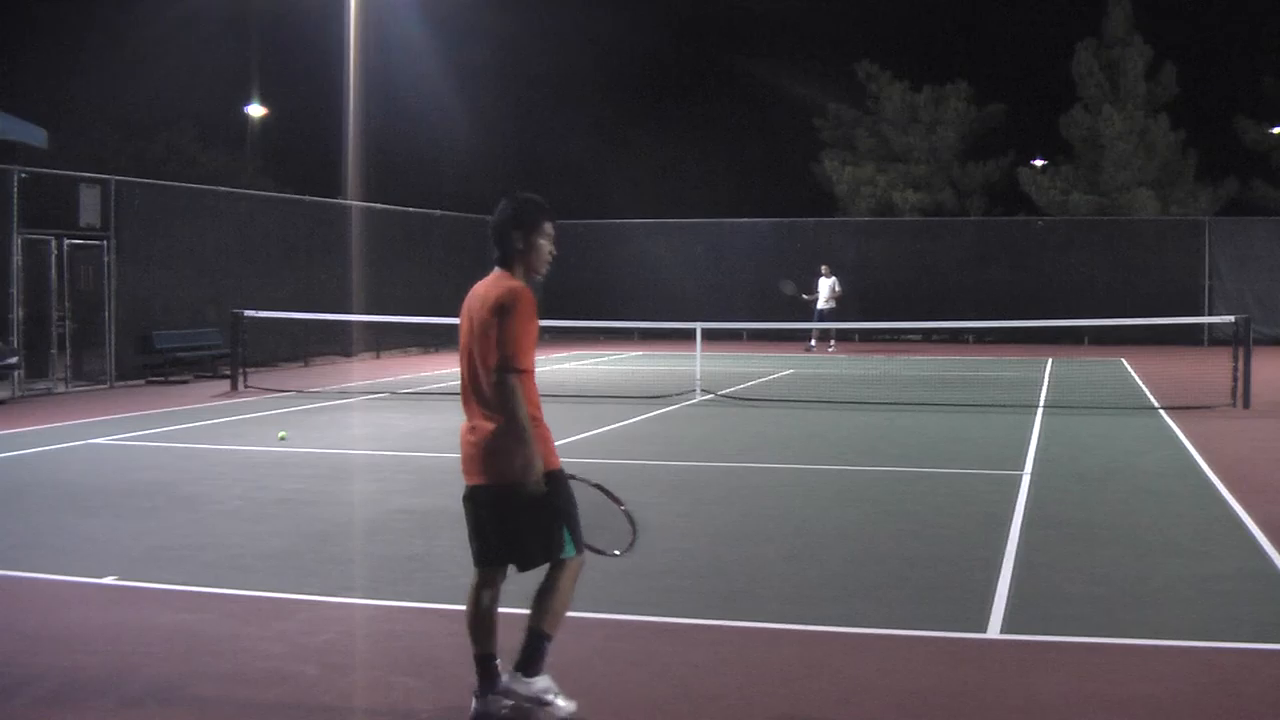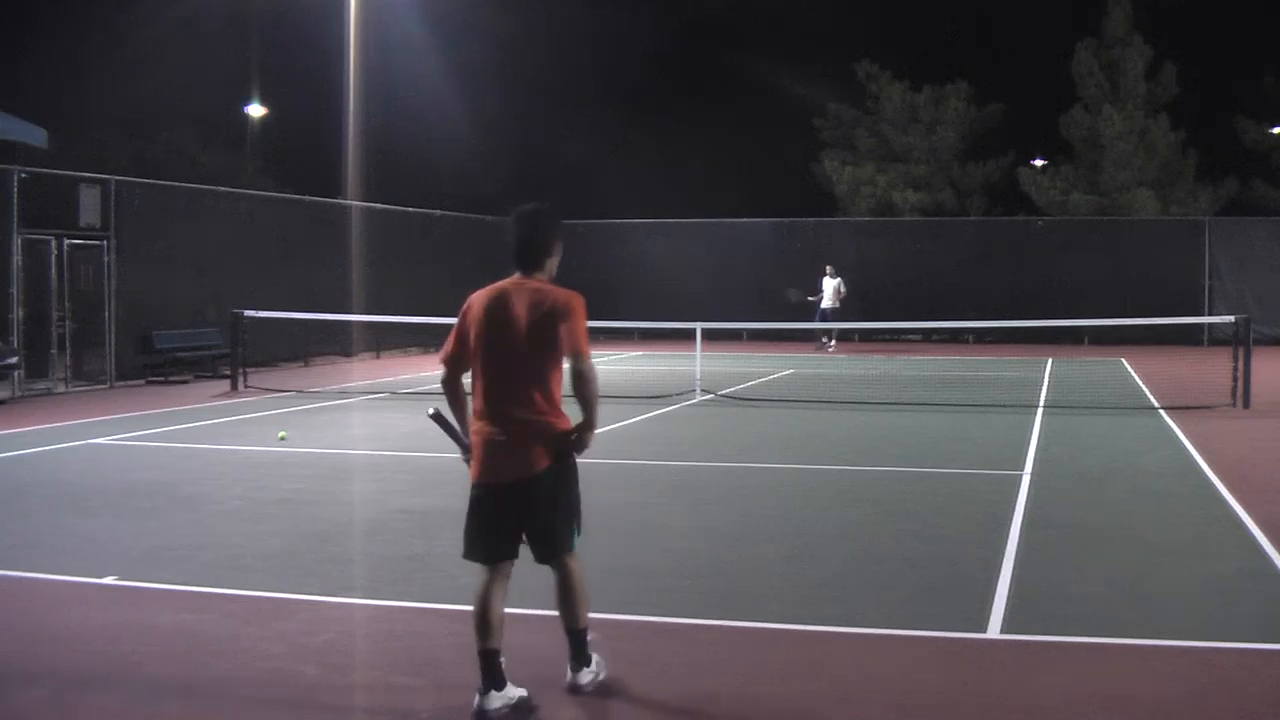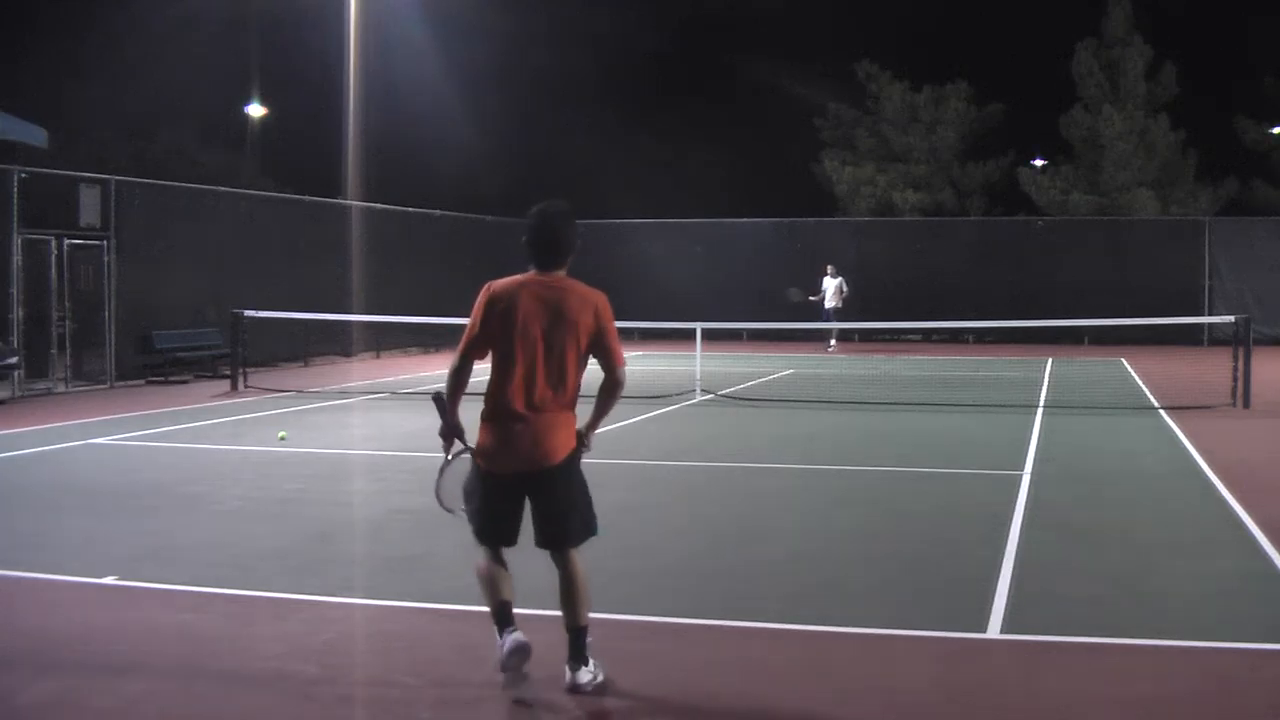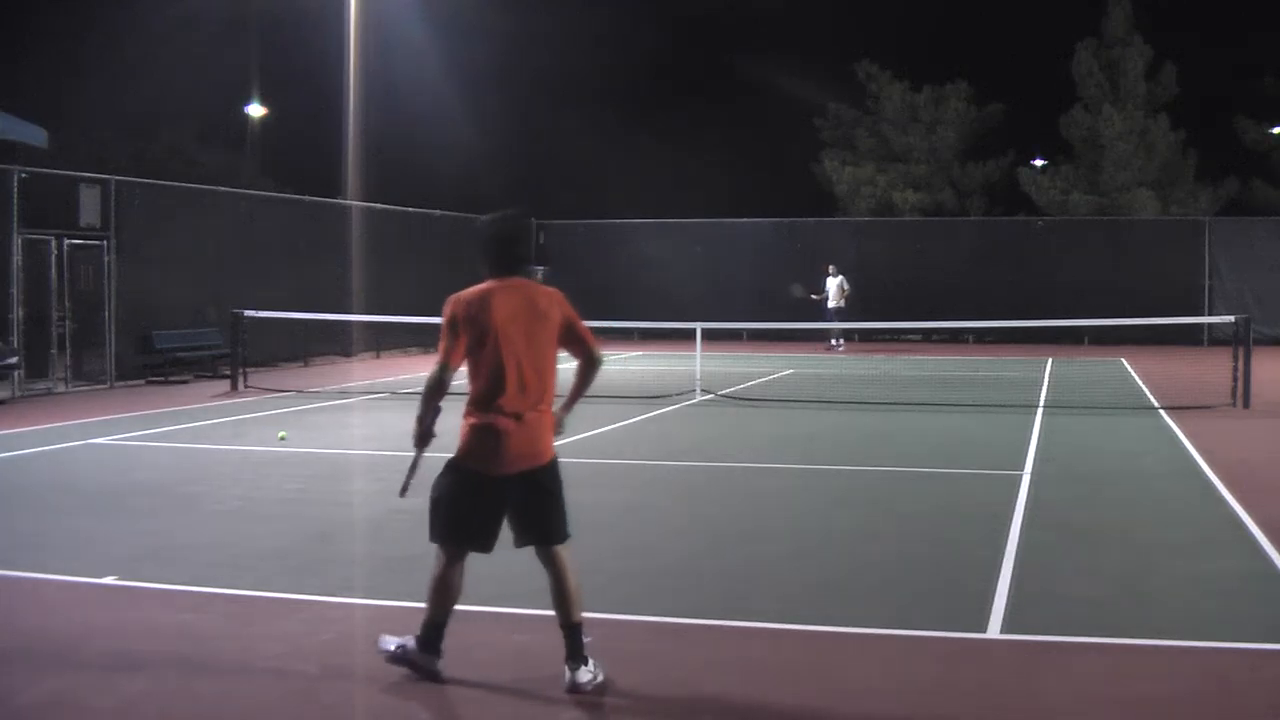
dt=0.3s
person 1, frame 1
left shoulder: (480, 291)
right shoulder: (515, 294)
right elbow: (506, 382)
right wrist: (529, 452)
left hip: (481, 456)
right hip: (516, 457)
left knee: (488, 573)
right knee: (568, 558)
right ankle: (527, 673)
person 1, frame 2
left shoulder: (478, 302)
right shoulder: (563, 304)
left elbow: (450, 377)
right elbow: (583, 375)
left wrist: (469, 429)
right wrist: (586, 428)
left hip: (490, 453)
right hip: (544, 452)
left knee: (494, 570)
right knee: (565, 560)
right ankle: (581, 664)
person 1, frame 3
left shoulder: (497, 293)
right shoulder: (591, 302)
left elbow: (463, 364)
right elbow: (616, 377)
left wrist: (450, 418)
right wrist: (590, 428)
left hip: (497, 444)
right hip: (556, 446)
left knee: (490, 549)
right knee: (567, 555)
left ankle: (508, 631)
right ankle: (579, 664)
person 1, frame 4
left shoulder: (467, 304)
right shoulder: (552, 300)
left elbow: (441, 379)
right elbow: (592, 359)
left wrist: (423, 425)
right wrist: (561, 412)
left hip: (483, 449)
right hip: (536, 452)
left knee: (451, 552)
right knee: (554, 553)
left ankle: (426, 648)
right ankle: (579, 663)
